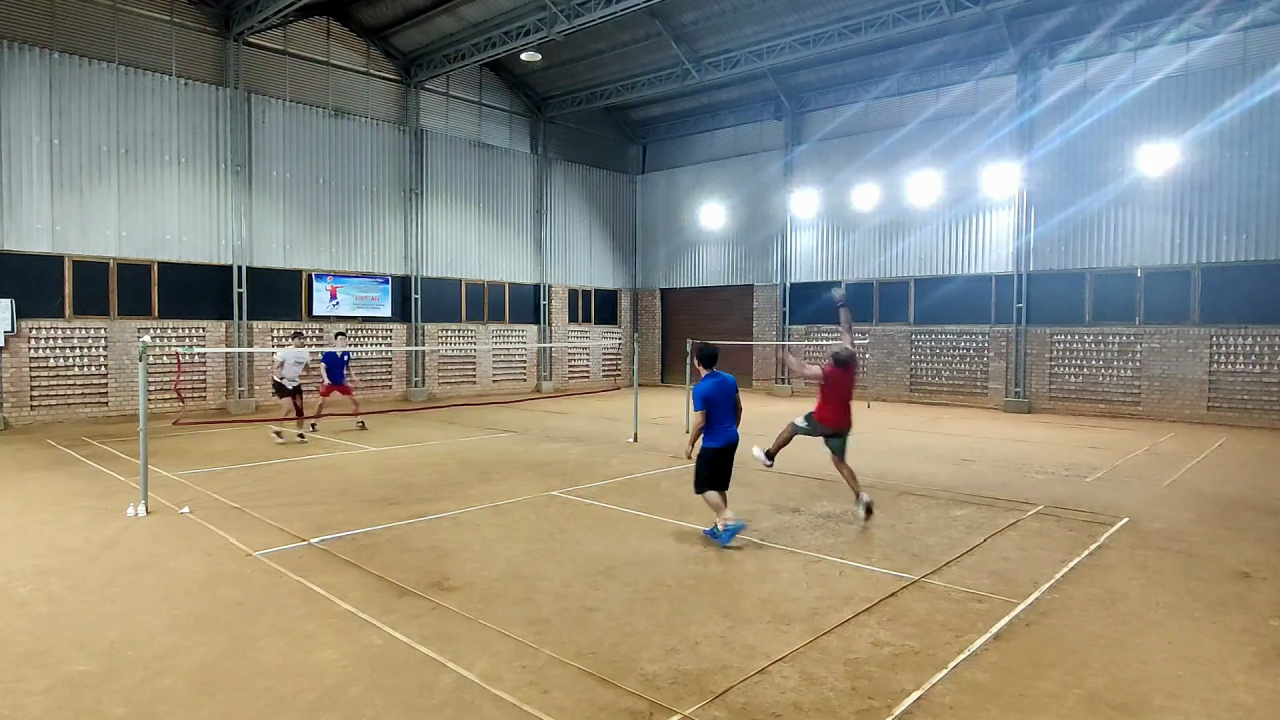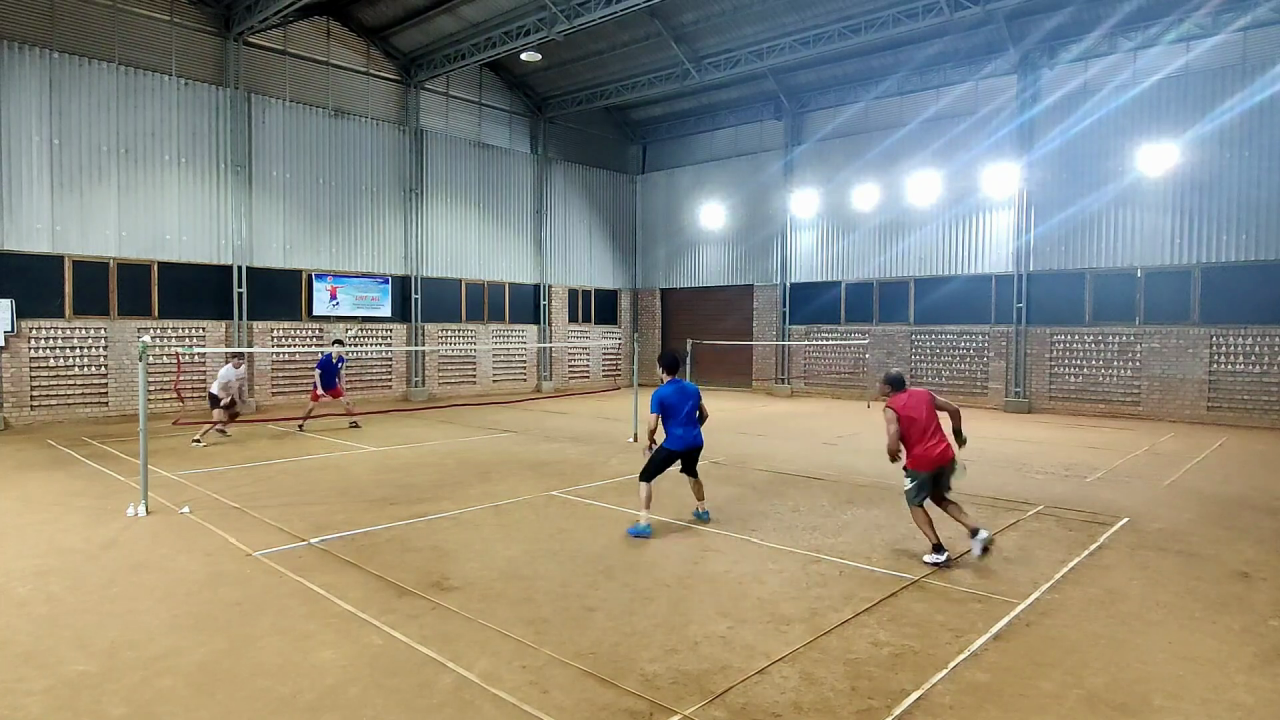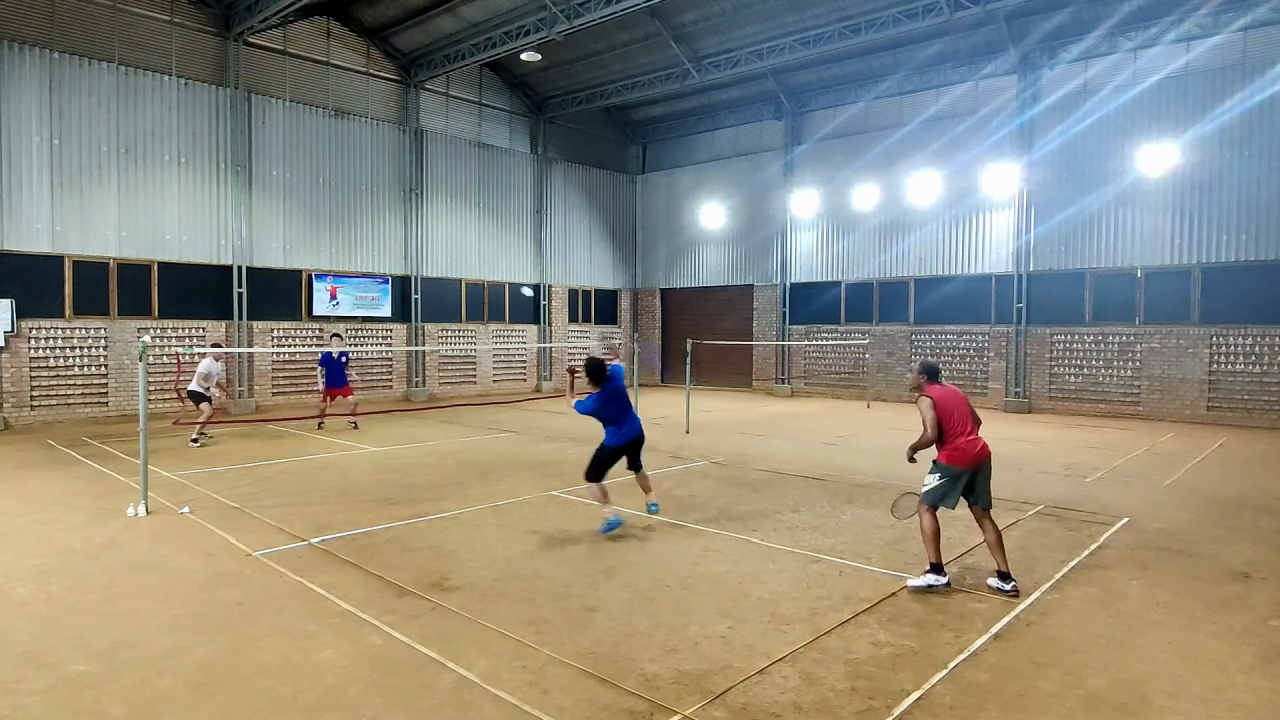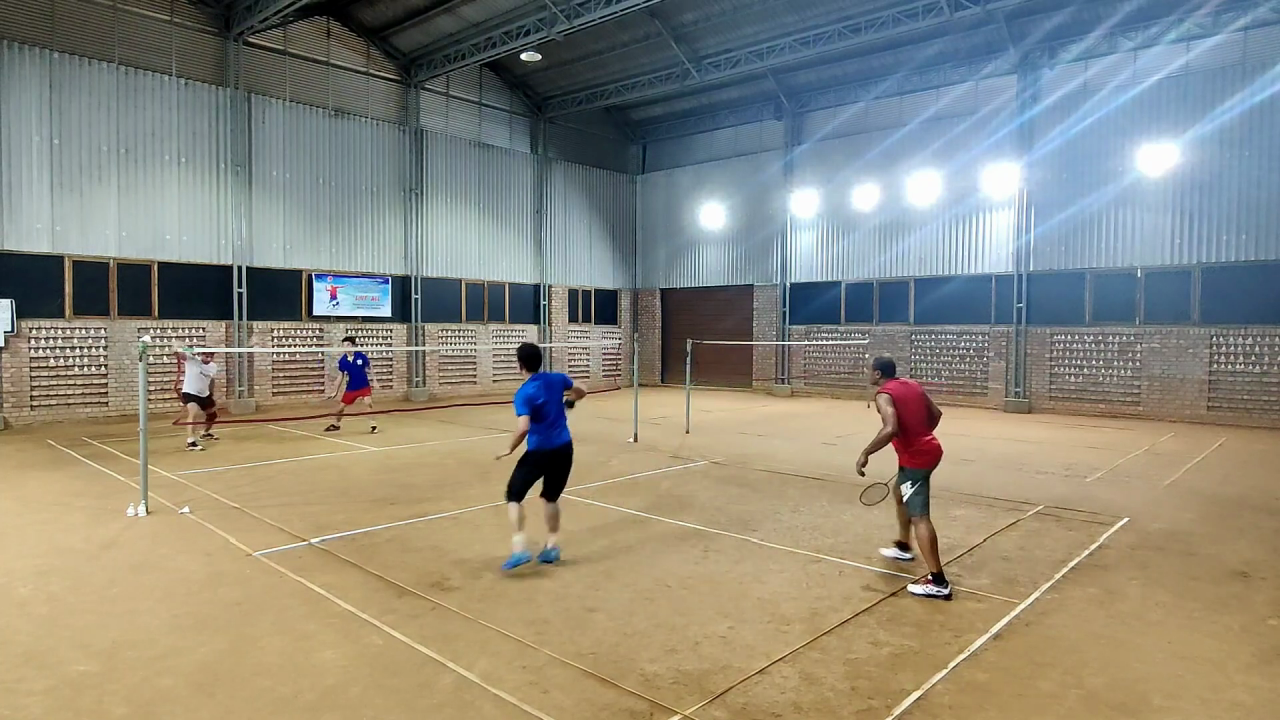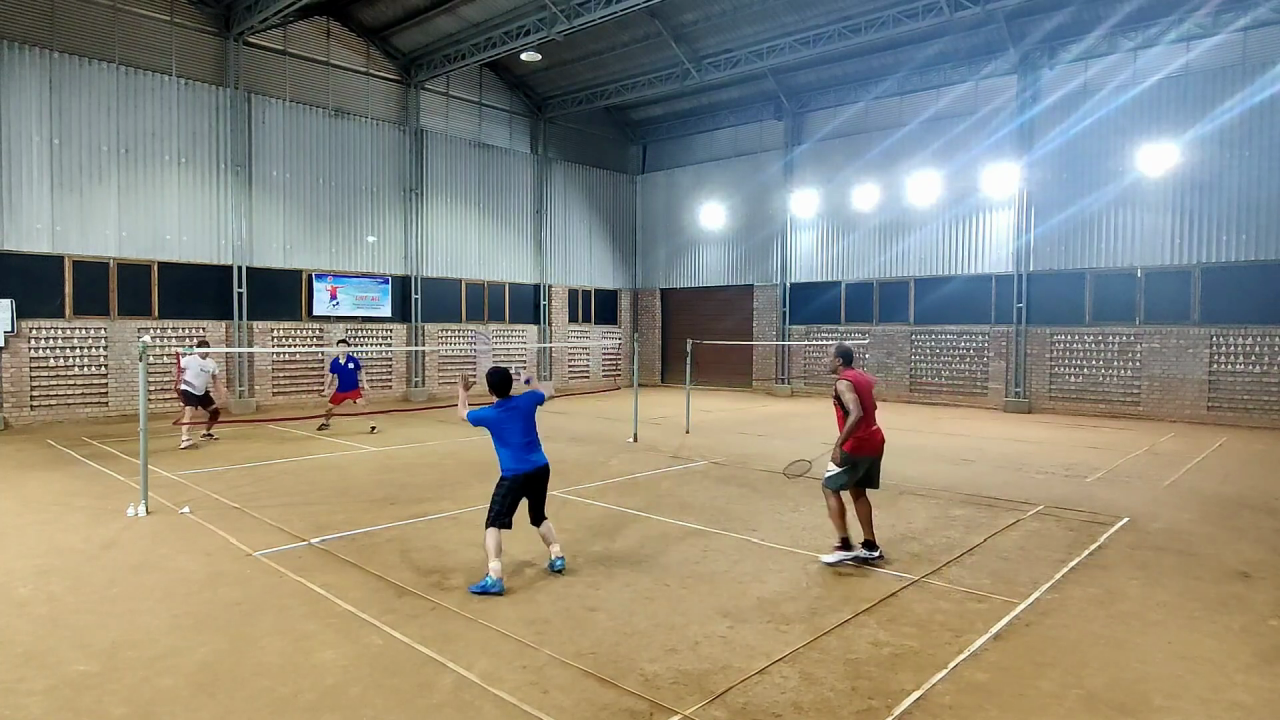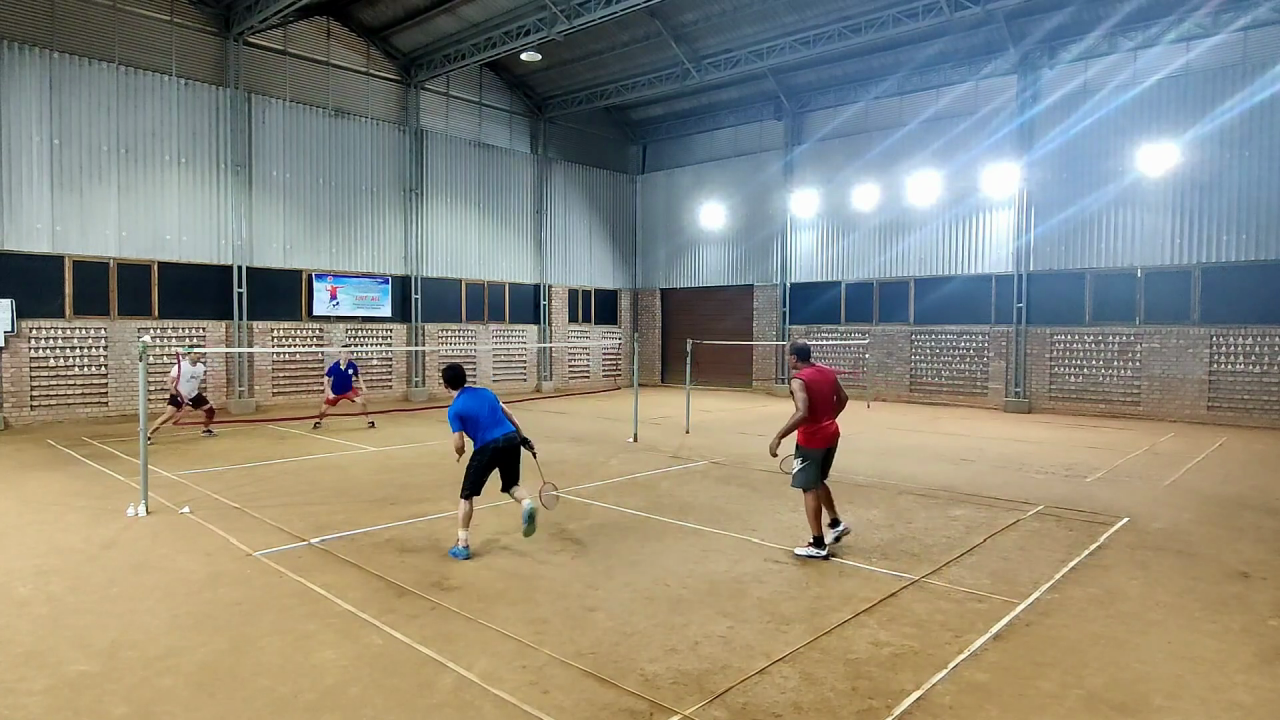
dt=0.5s
person 1, frame 1
left shoulder: (825, 373)
right shoulder: (851, 363)
left elbow: (798, 370)
right elbow: (847, 333)
left wrist: (786, 356)
right wrist: (842, 306)
left hip: (823, 420)
right hip: (843, 422)
left knee: (791, 429)
right knee: (839, 462)
left ankle: (769, 456)
right ankle: (860, 497)
person 1, frame 2
left shoulder: (891, 408)
right shoulder: (924, 394)
left elbow: (894, 441)
right elbow: (954, 410)
left wrist: (892, 454)
right wrist: (958, 434)
left hip: (920, 461)
right hip: (945, 455)
left knee: (915, 506)
right knee: (940, 498)
left ankle: (938, 551)
right ankle: (977, 532)
person 1, frame 3
left shoulder: (925, 398)
right shoulder: (954, 391)
left elbow: (930, 435)
right elbow: (977, 422)
left wrist: (912, 449)
left hip: (954, 459)
right hip: (980, 454)
left knee: (926, 509)
right knee: (983, 515)
left ankle: (936, 572)
right ankle: (1005, 579)
person 1, frame 4
left shoulder: (884, 395)
right shoulder: (913, 385)
left elbow: (890, 429)
right elbow: (936, 414)
left wrist: (865, 454)
left hip: (914, 458)
right hip: (931, 450)
left knee: (918, 517)
right knee: (900, 496)
left ankle: (938, 582)
right ankle: (903, 547)
person 1, frame 5
left shoulder: (844, 382)
right shoulder: (863, 377)
left elbow: (856, 414)
left wrist: (838, 445)
left hip: (857, 446)
right hip: (875, 442)
left knee: (830, 488)
right knee: (858, 492)
left ankle: (845, 546)
right ankle: (870, 547)
person 1, frame 6
left shoulder: (799, 379)
right shoulder: (827, 372)
left elbow: (802, 413)
right elbow: (843, 398)
left wrist: (778, 437)
left hip: (812, 440)
right hip: (831, 435)
left knee: (810, 489)
right knee: (818, 482)
left ankle: (818, 545)
right ankle: (836, 523)
person 2, frame 1
left shoulder: (701, 389)
right shoulder: (729, 380)
left elbow: (700, 422)
right elbow: (738, 408)
left wrist: (690, 444)
left hip: (714, 443)
right hip: (732, 439)
left knee: (703, 486)
right knee: (719, 485)
left ankle: (729, 521)
right ankle: (721, 527)
person 2, frame 2
left shoulder: (659, 394)
right shoulder: (692, 388)
left elbow: (652, 426)
right elbow: (705, 415)
left wrist: (650, 441)
left hip: (673, 446)
right hip: (696, 443)
left knee: (645, 478)
right knee: (691, 472)
left ankle: (644, 523)
right ankle: (702, 510)
person 2, frame 3
left shoulder: (589, 404)
right shoulder: (615, 379)
left elbow: (570, 400)
right elbow: (617, 362)
left wrist: (570, 378)
right wrist: (615, 357)
left hip: (615, 442)
right hip: (636, 434)
left knee: (592, 477)
right knee: (636, 468)
left ankle: (611, 516)
right ankle: (652, 502)
person 2, frame 4
left shoulder: (524, 393)
right shoulder: (558, 378)
left elbow: (523, 427)
right elbow: (581, 392)
left wrist: (509, 449)
right wrist: (569, 400)
left hip: (540, 451)
right hip: (564, 448)
left knee: (513, 497)
right knee: (551, 498)
left ankle: (519, 549)
right ankle: (552, 547)
person 2, frame 5
left shoulder: (487, 415)
right shoulder: (527, 400)
left elbow: (462, 413)
right elbow: (548, 393)
left wrist: (463, 391)
right wrist: (529, 380)
left hip: (513, 475)
right hip: (541, 469)
left knee: (494, 525)
right knee: (538, 517)
left ankle: (494, 577)
right ankle: (557, 556)
person 2, frame 6
left shoulder: (455, 408)
right shoulder: (486, 392)
left elbow: (459, 446)
right elbow: (510, 415)
left wrist: (459, 455)
right wrist: (523, 437)
left hip: (486, 447)
right hip: (510, 440)
left knee: (467, 496)
right knee: (512, 487)
left ankle: (462, 545)
right ankle: (527, 504)
